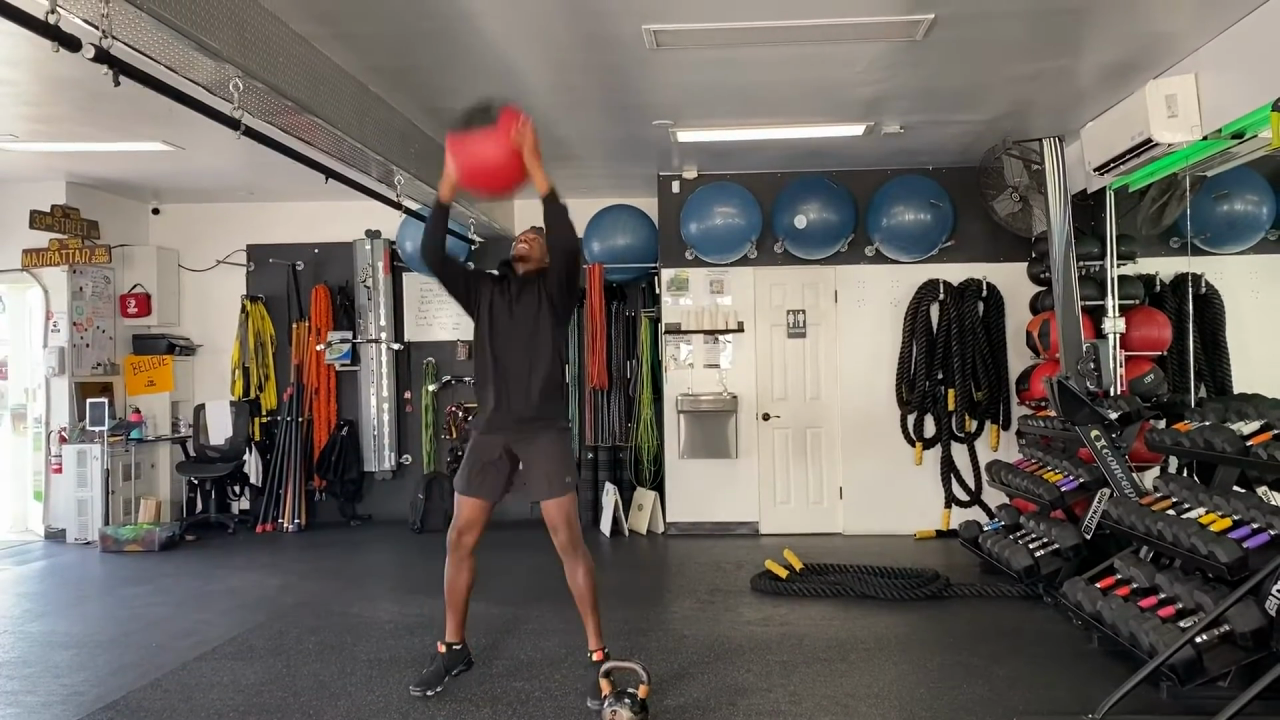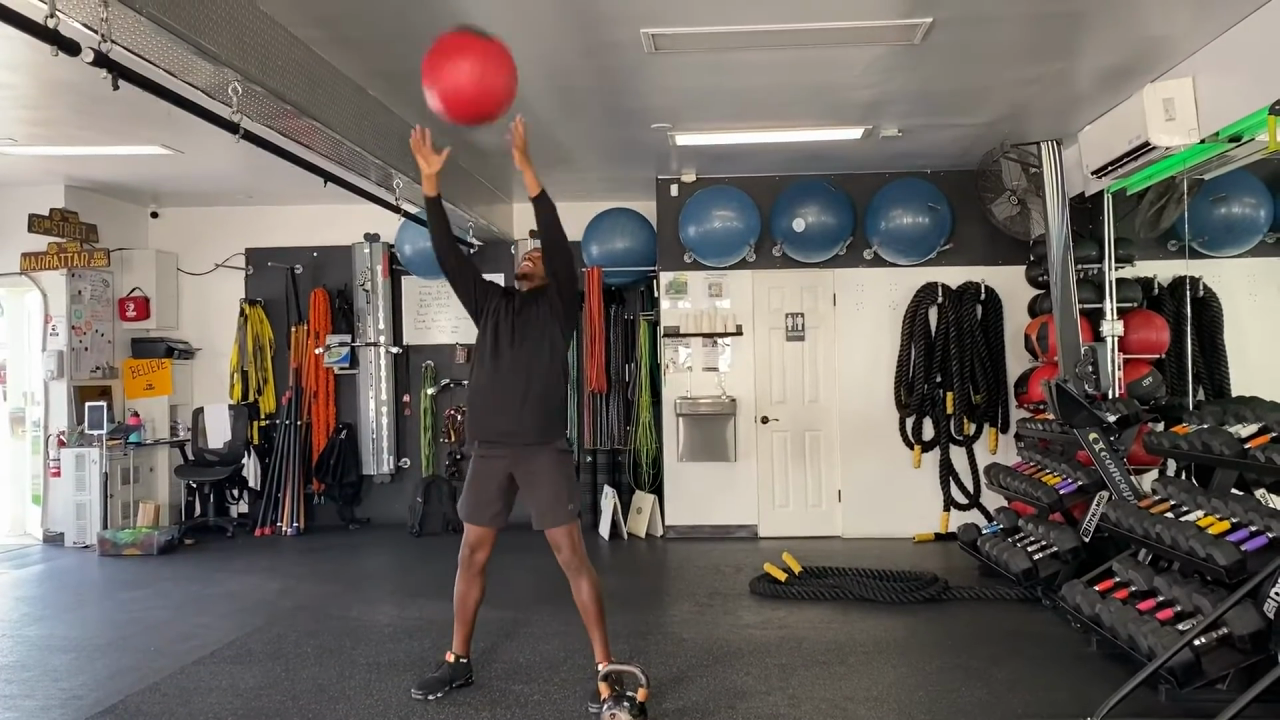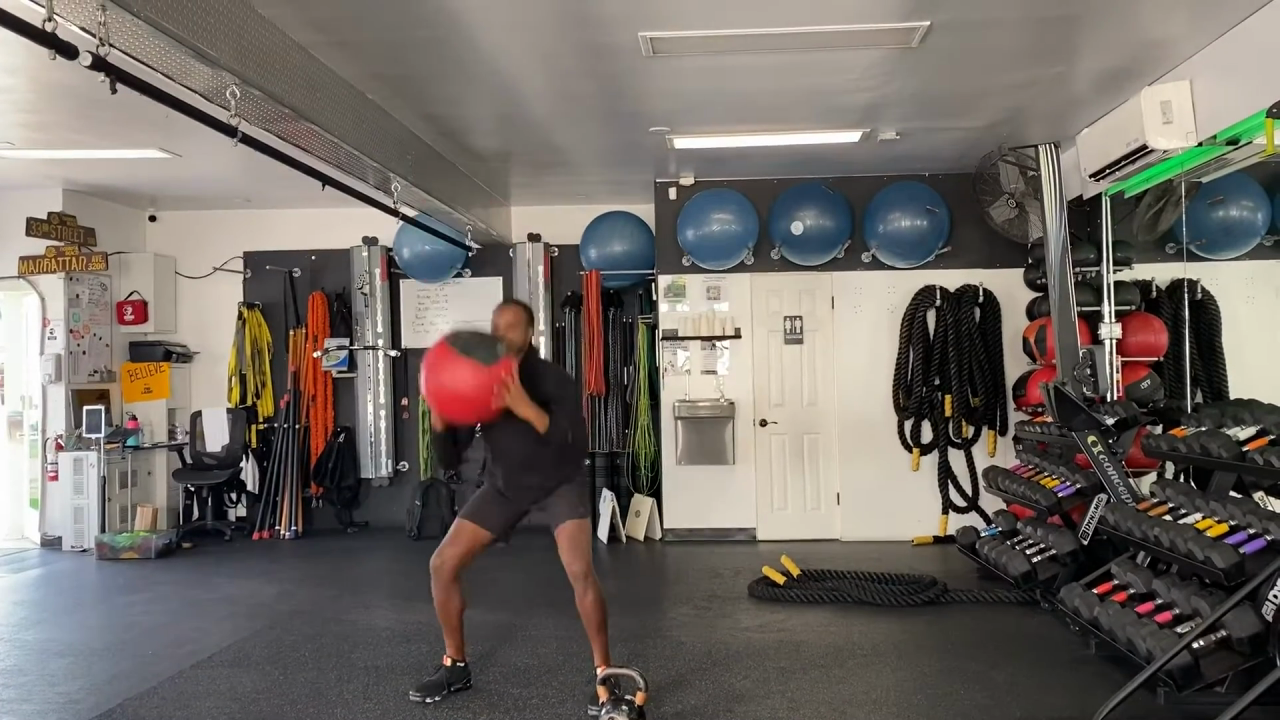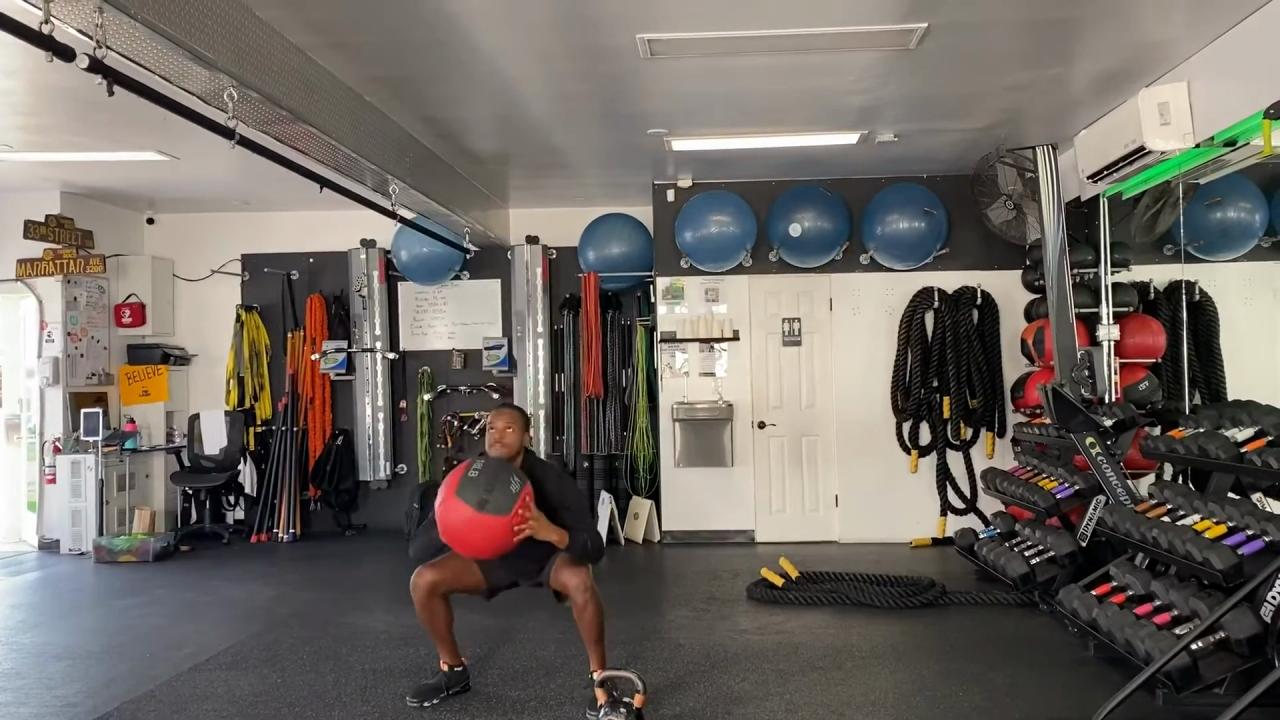
dt=0.4s
person 1, frame 1
left shoulder: (556, 292)
right shoulder: (487, 290)
left elbow: (571, 250)
right elbow: (435, 259)
left wrist: (540, 178)
right wrist: (445, 194)
left hip: (544, 428)
right hip: (491, 428)
left knee: (568, 542)
right knee: (460, 540)
left ankle: (598, 656)
right ankle: (452, 649)
person 1, frame 2
left shoulder: (562, 304)
right shoulder: (490, 302)
left elbow: (560, 245)
right elbow: (447, 256)
left wrist: (526, 168)
right wrist: (431, 181)
left hip: (543, 449)
right hip: (489, 449)
left knee: (572, 560)
right knee: (472, 557)
left ankle: (605, 668)
right ankle: (458, 661)
person 1, frame 3
left shoulder: (554, 379)
left elbow: (576, 446)
right elbow: (444, 450)
left wrist: (525, 407)
right wrist: (439, 416)
left hip: (560, 483)
right hip: (504, 486)
left knee: (579, 572)
right knee: (443, 565)
left ankle: (604, 674)
right ankle: (455, 665)
person 1, frame 4
left shoulder: (551, 482)
left elbow: (593, 549)
left wrist: (550, 532)
left hip: (551, 555)
right hip: (496, 558)
left knee: (579, 584)
right knee: (423, 581)
right ankle: (452, 669)
